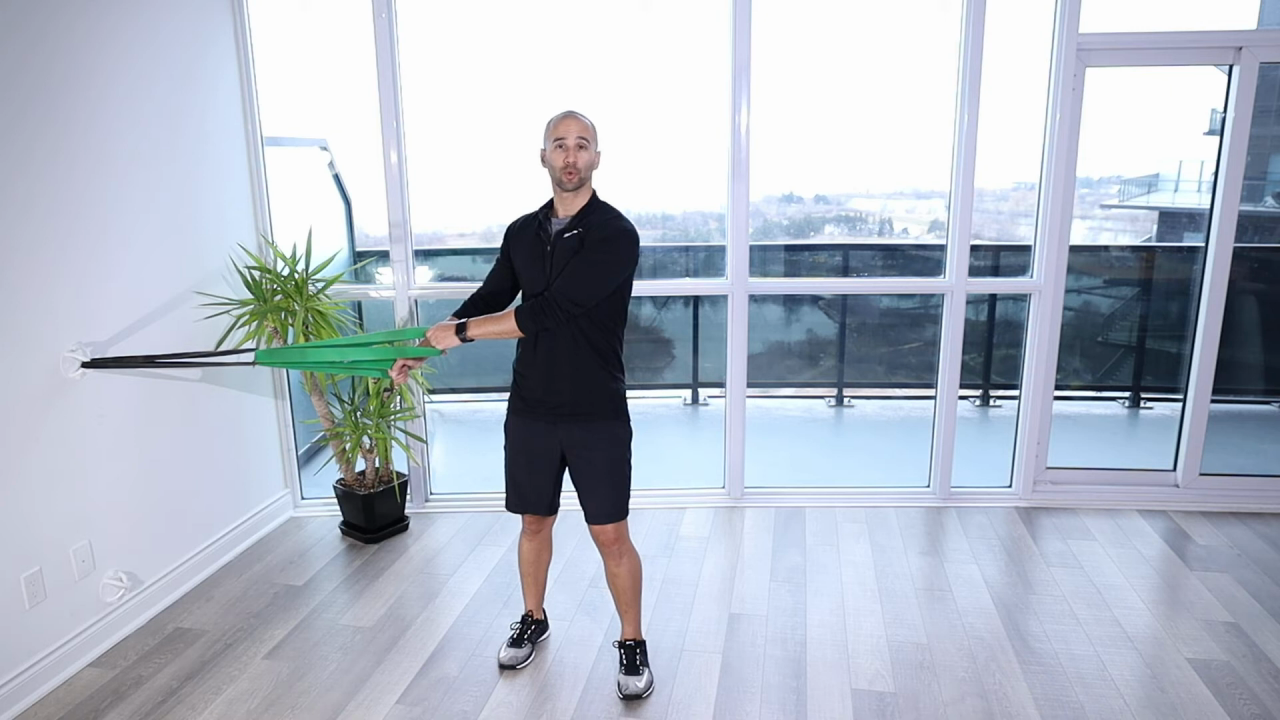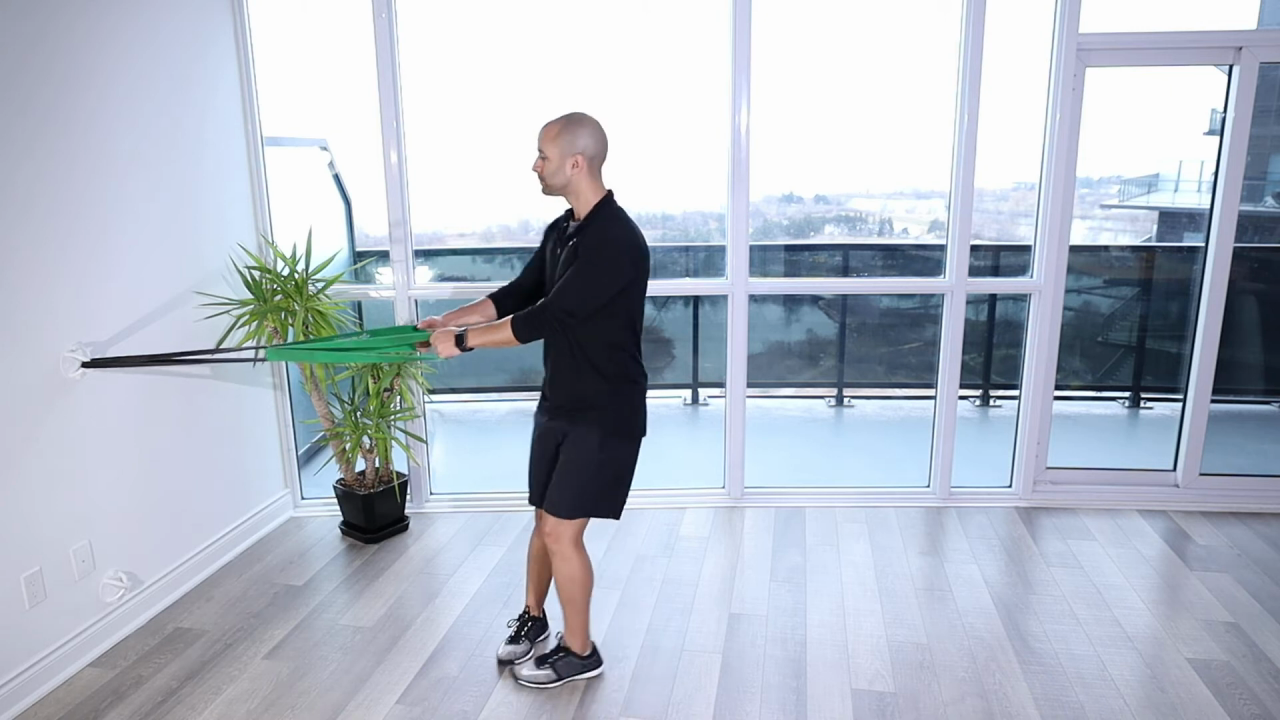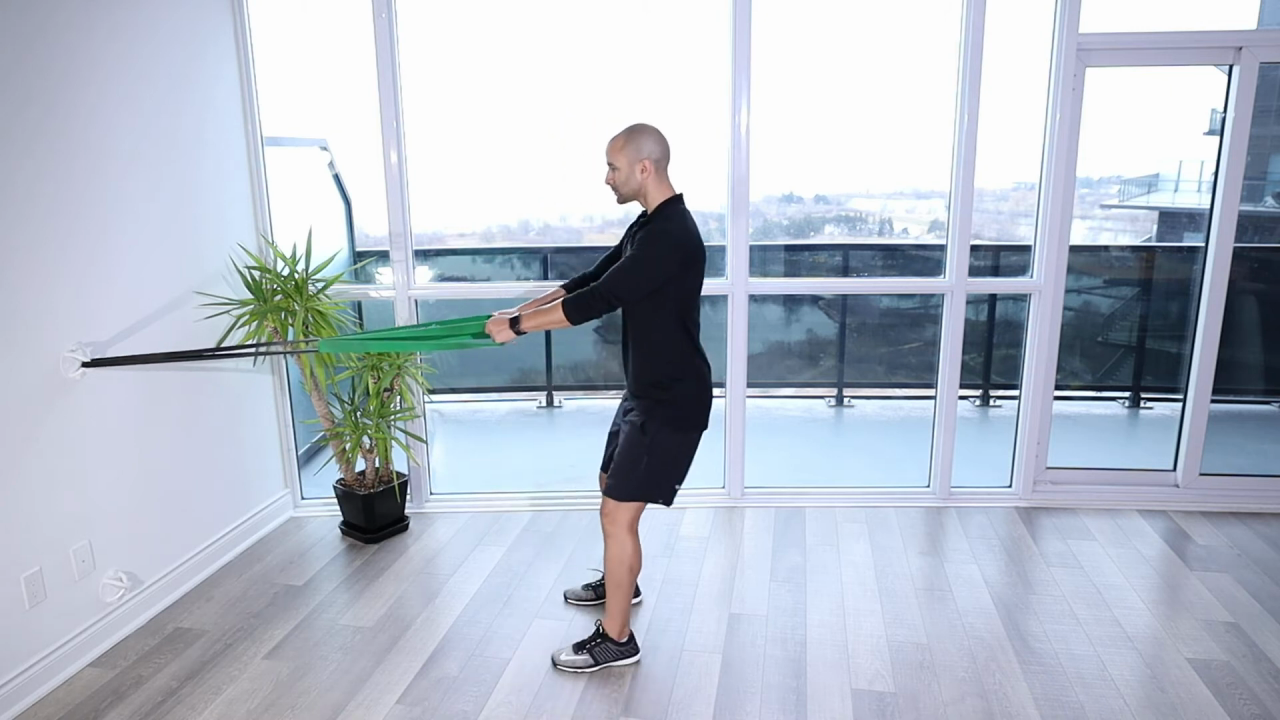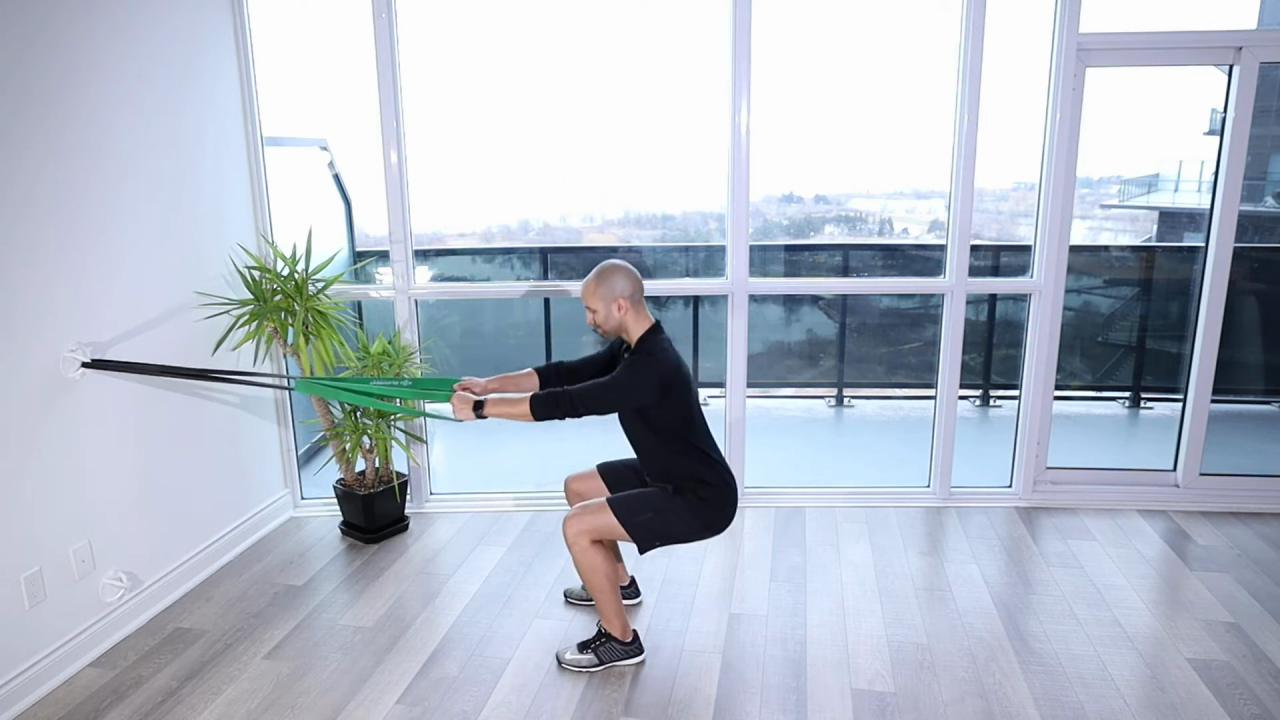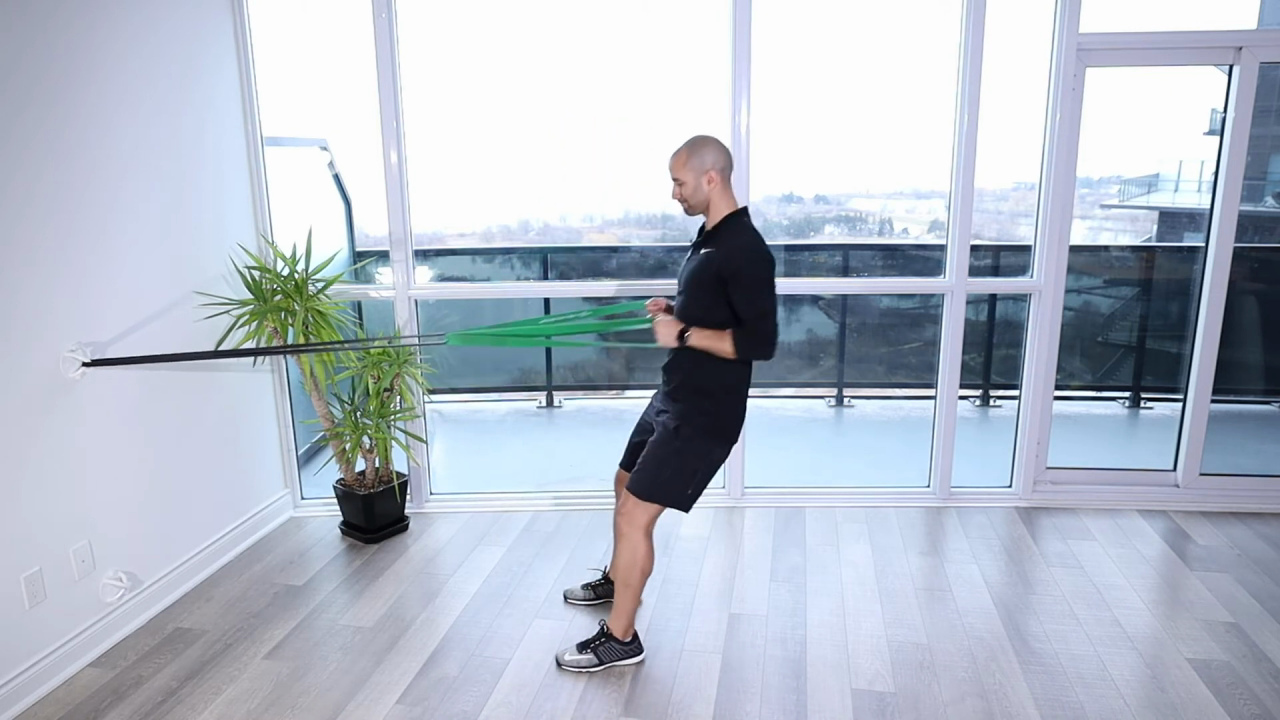
dt=1s
person 1, frame 1
left shoulder: (614, 233)
right shoulder: (521, 232)
left elbow: (550, 310)
right elbow: (488, 298)
left wrist: (462, 332)
right wrist: (424, 349)
left hip: (597, 416)
right hip: (531, 411)
left knee: (611, 536)
right knee: (534, 522)
left ankle: (631, 644)
right ankle: (533, 620)
person 1, frame 2
left shoulder: (618, 240)
right shoulder: (560, 230)
left elbow: (547, 318)
right elbow: (520, 293)
left wrist: (463, 340)
right wrist: (449, 320)
left hip: (607, 414)
right hip: (559, 405)
left knee: (560, 530)
right knee: (546, 519)
left ankle: (579, 650)
right ankle: (532, 618)
person 1, frame 3
left shoulder: (672, 235)
right shoulder: (647, 226)
left elbow: (600, 300)
right elbow: (592, 279)
left wrist: (518, 326)
right wrist: (523, 309)
left hip: (672, 401)
right hip: (646, 392)
left knee: (618, 513)
right knee: (613, 485)
left ankle: (615, 639)
right ankle: (619, 581)
person 1, frame 4
left shoulder: (651, 368)
right shoulder: (634, 348)
left elbow: (568, 403)
right elbow: (567, 374)
left wrist: (481, 408)
right wrist: (490, 383)
left hip: (700, 500)
right hip: (672, 476)
left knee: (578, 527)
right knee: (578, 487)
left ankle: (619, 640)
right ankle: (619, 582)
person 1, frame 5
left shoulder: (746, 250)
right shoulder: (711, 238)
left elbow: (759, 342)
left wrist: (684, 335)
right wrist: (672, 314)
left hip: (705, 416)
right hip: (673, 399)
left knee: (634, 515)
right knee: (625, 489)
left ankle: (619, 638)
right ankle: (617, 579)
